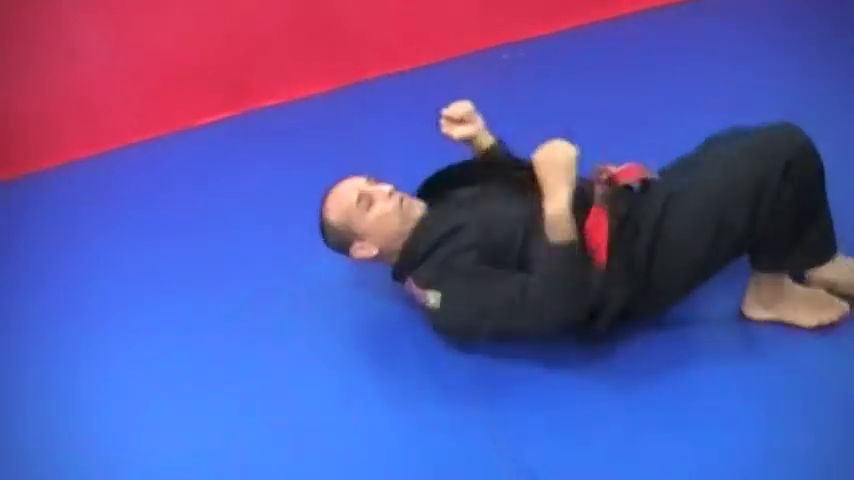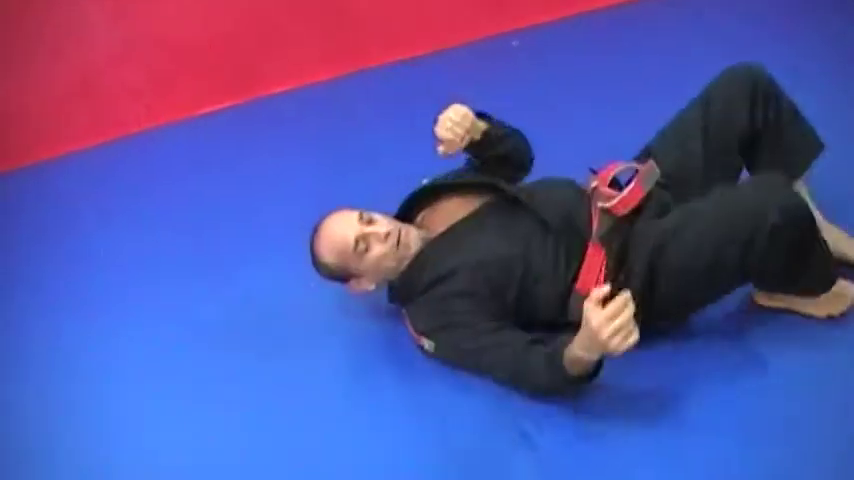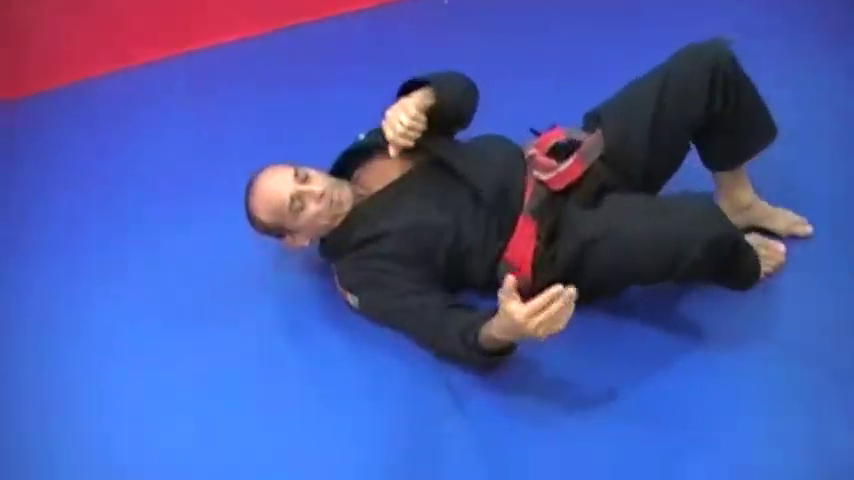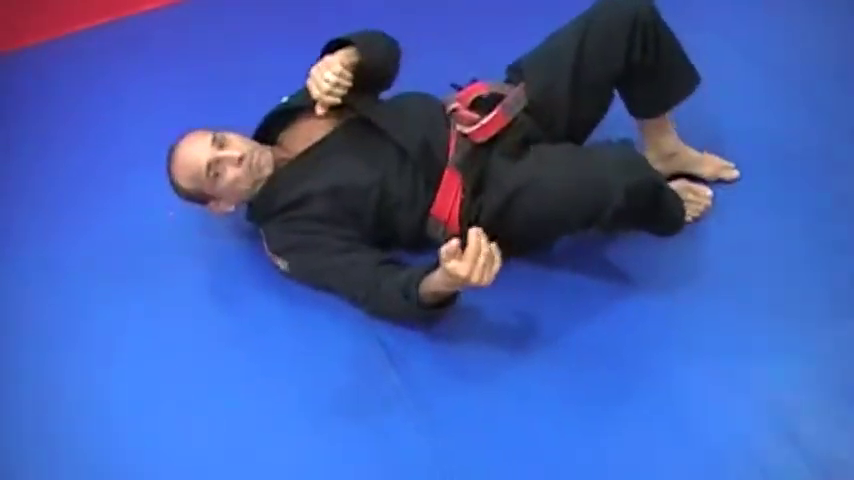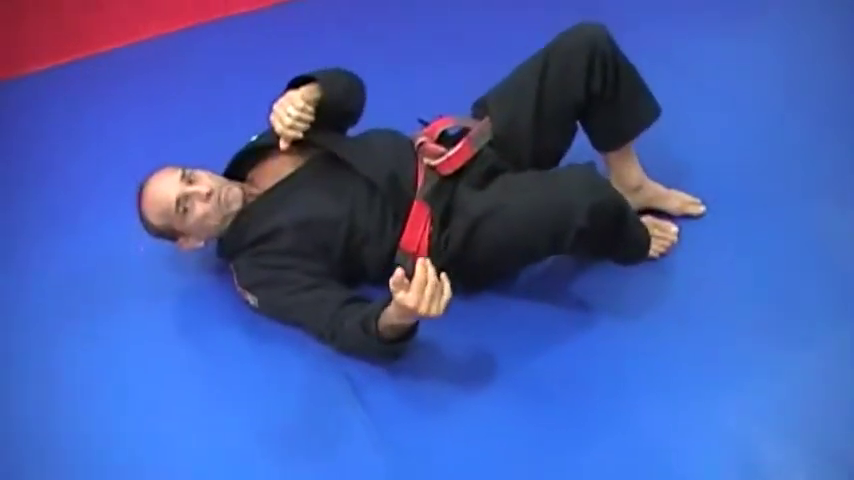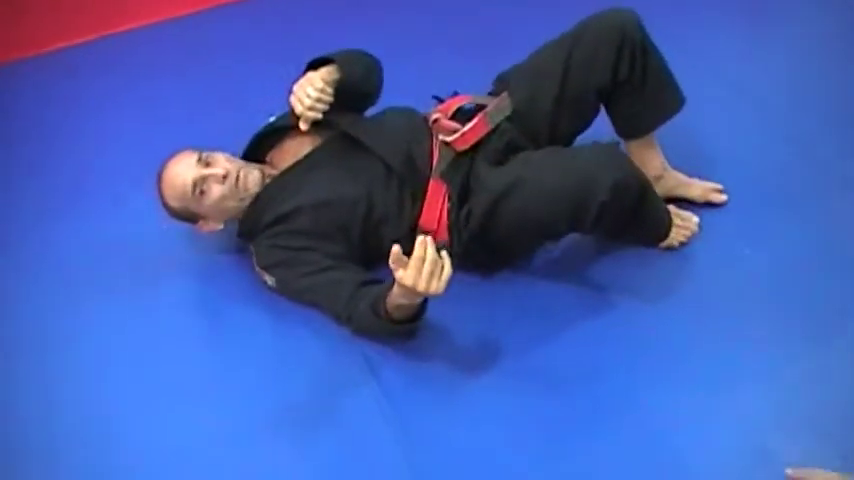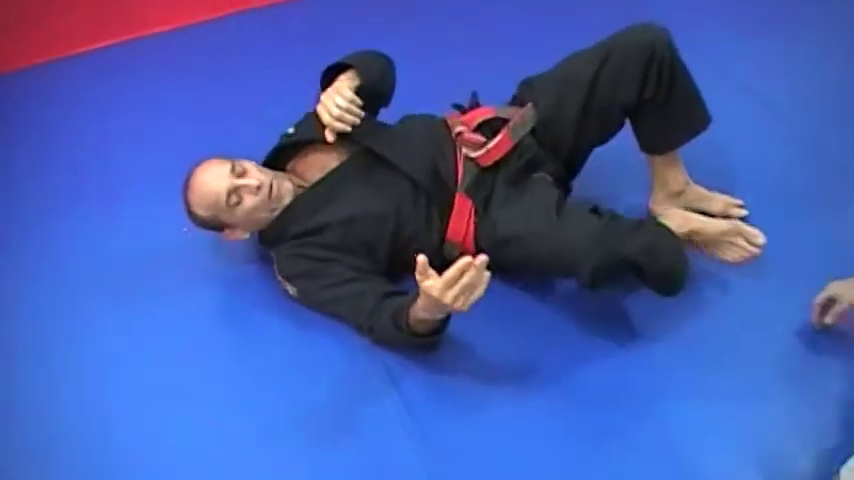
dt=0.3s
person 1, frame 1
left shoulder: (439, 206)
right shoulder: (444, 286)
right elbow: (555, 309)
left wrist: (484, 140)
right wrist: (558, 201)
left hip: (623, 212)
right hip: (634, 264)
left knee: (740, 145)
right knee: (785, 152)
right ankle: (771, 292)
person 1, frame 2
left shoulder: (435, 197)
right shoulder: (434, 311)
left elbow: (517, 155)
right elbow: (529, 366)
left wrist: (473, 125)
right wrist: (584, 348)
right hip: (633, 272)
left knee: (745, 85)
right knee: (769, 202)
left ankle: (809, 230)
right ankle: (792, 287)
person 1, frame 3
left shoulder: (379, 147)
right shoulder: (364, 269)
left elbow: (462, 93)
right elbow: (446, 329)
left wrist: (417, 101)
right wrist: (500, 330)
left hip: (574, 159)
right hip: (563, 246)
left knee: (708, 64)
right knee: (698, 231)
left ankle: (738, 201)
right ankle: (736, 260)
person 1, frame 4
left shoulder: (302, 107)
right shoulder: (290, 233)
left elbow: (385, 53)
right elbow: (381, 288)
left wrist: (342, 58)
right wrist: (441, 283)
left hip: (499, 112)
right hip: (490, 198)
right knee: (618, 177)
left ankle: (664, 149)
right ankle: (662, 206)
person 1, frame 5
left shoulder: (269, 149)
right shoulder: (260, 266)
left elbow: (349, 91)
right elbow: (345, 323)
left wrist: (304, 95)
right wrist: (397, 317)
left hip: (464, 149)
right hip: (458, 236)
left knee: (585, 45)
right knee: (582, 198)
left ankle: (629, 182)
right ankle: (630, 238)
person 1, frame 6
left shoulder: (287, 129)
right shoulder: (279, 247)
left elbow: (365, 72)
right elbow: (363, 308)
left wrist: (322, 76)
right wrist: (403, 296)
left hip: (481, 125)
right hip: (476, 209)
left knee: (616, 30)
right knee: (600, 175)
left ankle: (650, 172)
right ankle: (651, 221)
person 1, frame 7
left shoulder: (308, 139)
right shoulder: (301, 259)
left elbow: (380, 70)
right elbow: (384, 318)
left wrist: (344, 83)
right wrist: (428, 308)
left hip: (498, 133)
right hip: (493, 218)
left knee: (645, 46)
right knee: (593, 248)
left ankle: (671, 188)
right ankle: (673, 231)
